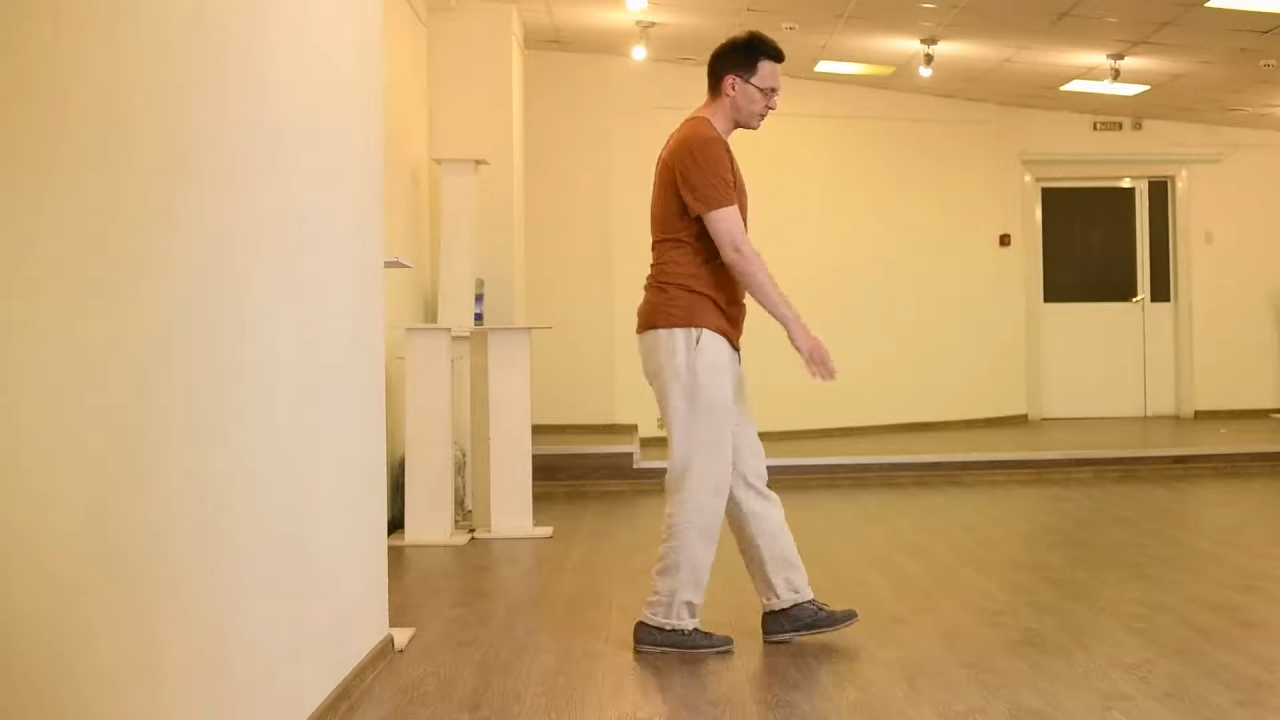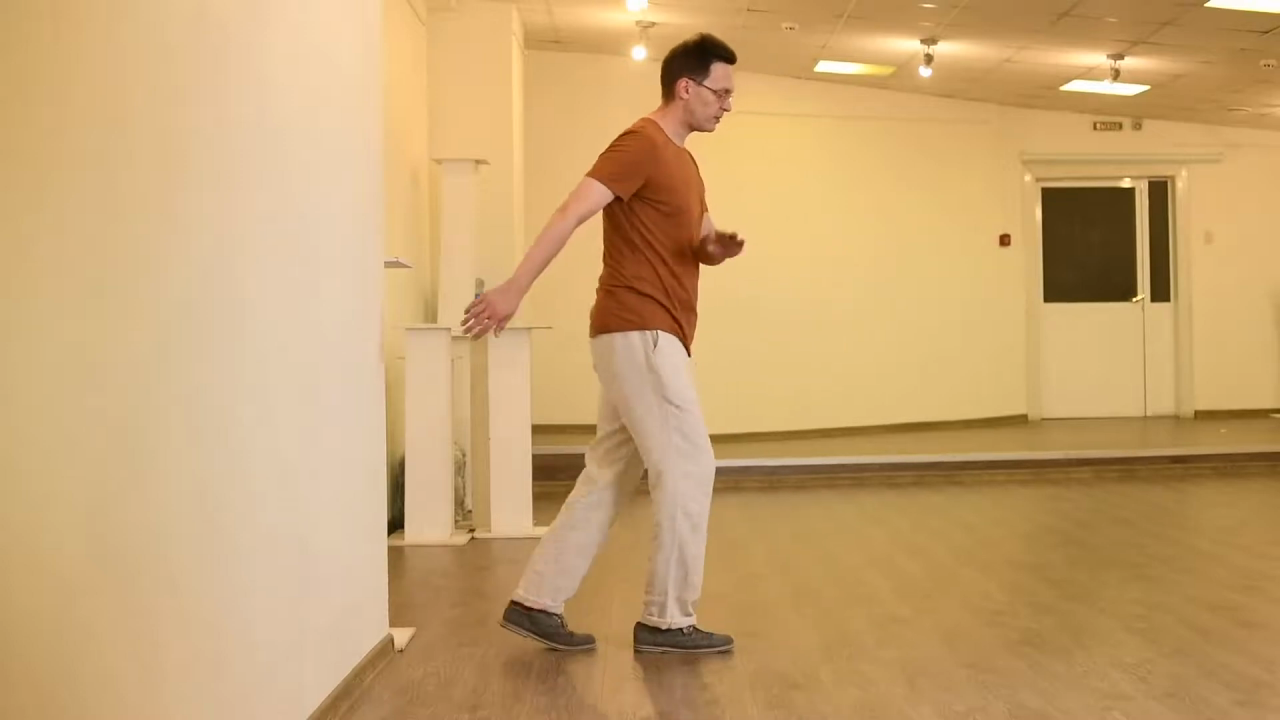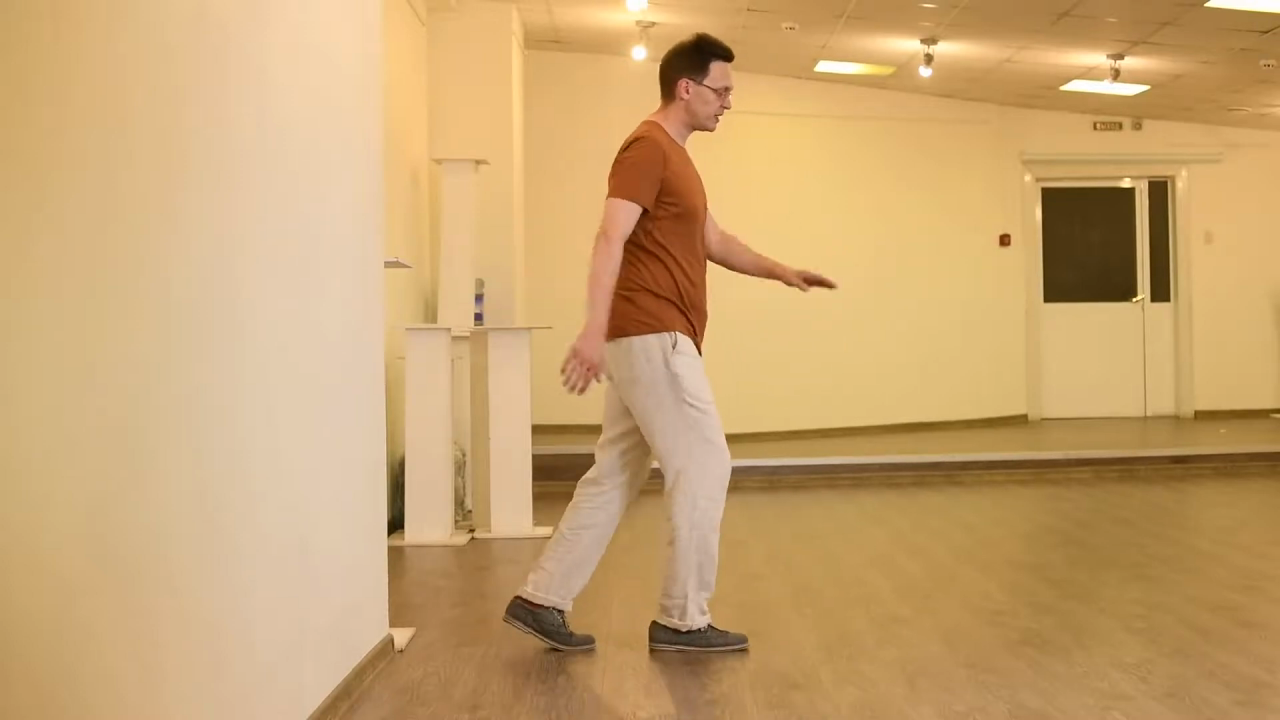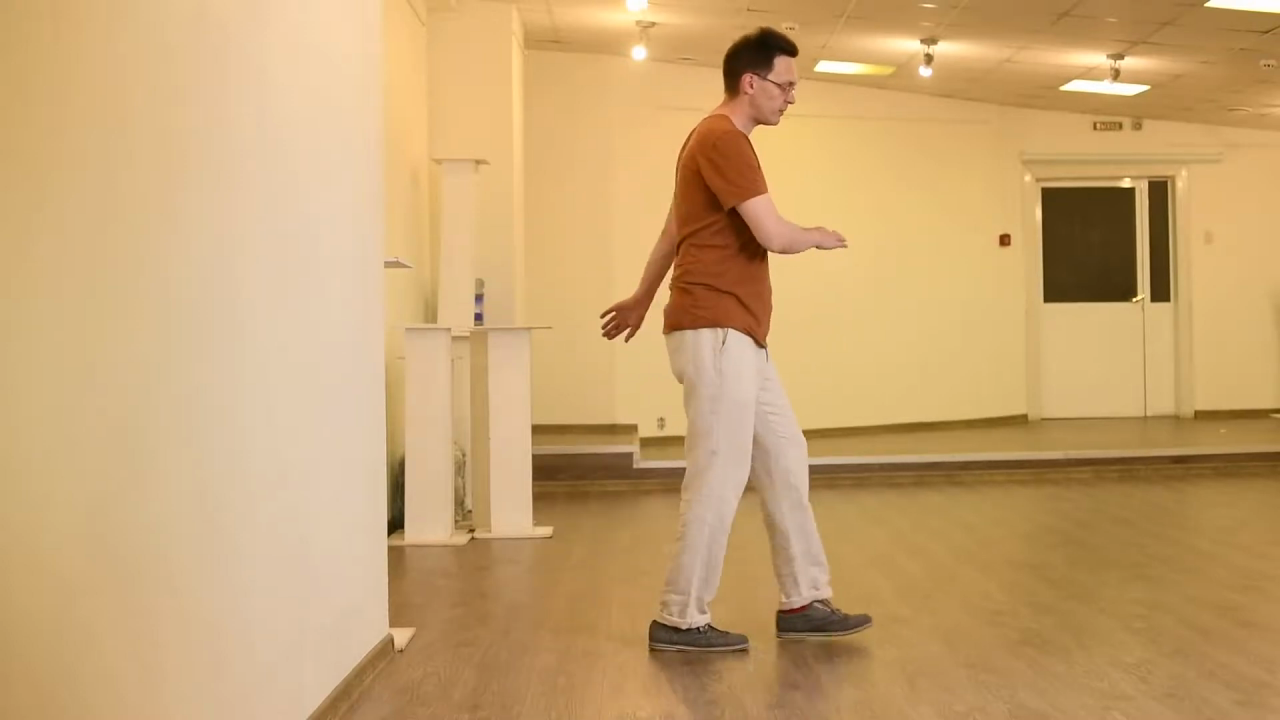
dt=0.5s
person 1, frame 1
left shoulder: (701, 143)
right shoulder: (702, 146)
right elbow: (736, 253)
right wrist: (800, 327)
left hip: (700, 334)
right hip: (688, 334)
left knee: (744, 471)
right knee: (703, 475)
left ankle: (789, 601)
right ankle: (666, 620)
person 1, frame 2
left shoulder: (682, 160)
right shoulder: (641, 144)
left elbow: (699, 244)
right elbow: (570, 214)
left wrist: (719, 244)
right wrist: (513, 288)
left hip: (649, 338)
right hip: (642, 337)
left knee: (610, 474)
right knee: (689, 469)
left ankle: (535, 603)
right ankle: (668, 620)
person 1, frame 3
left shoulder: (673, 155)
right shoulder: (647, 148)
left elbow: (712, 241)
right elbow: (610, 239)
left wrist: (782, 272)
right wrist: (592, 328)
left hip: (655, 341)
right hip: (653, 341)
left knee: (615, 475)
right knee: (703, 472)
left ankle: (541, 599)
right ankle: (682, 620)
person 1, frame 4
left shoulder: (716, 140)
right shoulder: (723, 140)
left elbow: (673, 229)
right elbow: (773, 235)
left wrist: (641, 298)
right wrist: (819, 236)
left hip: (733, 334)
right hip: (716, 332)
left knee: (785, 455)
right knee: (719, 475)
left ankle: (804, 600)
right ankle: (680, 618)
